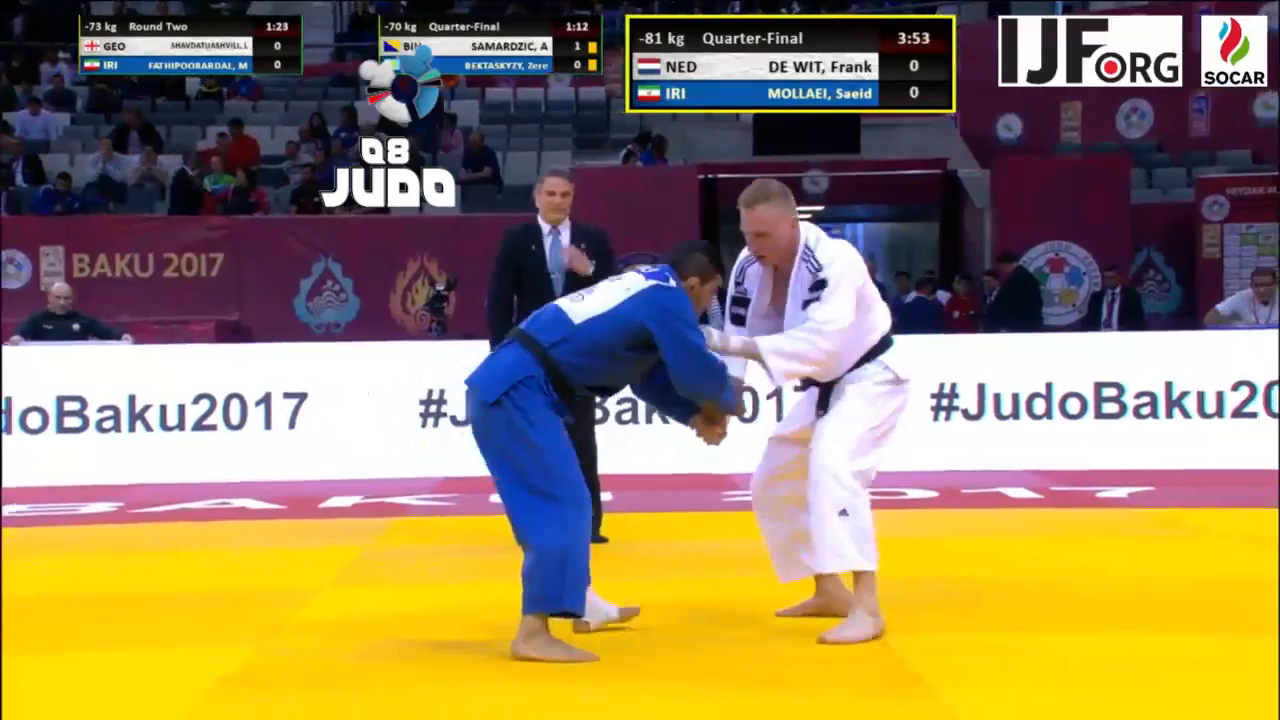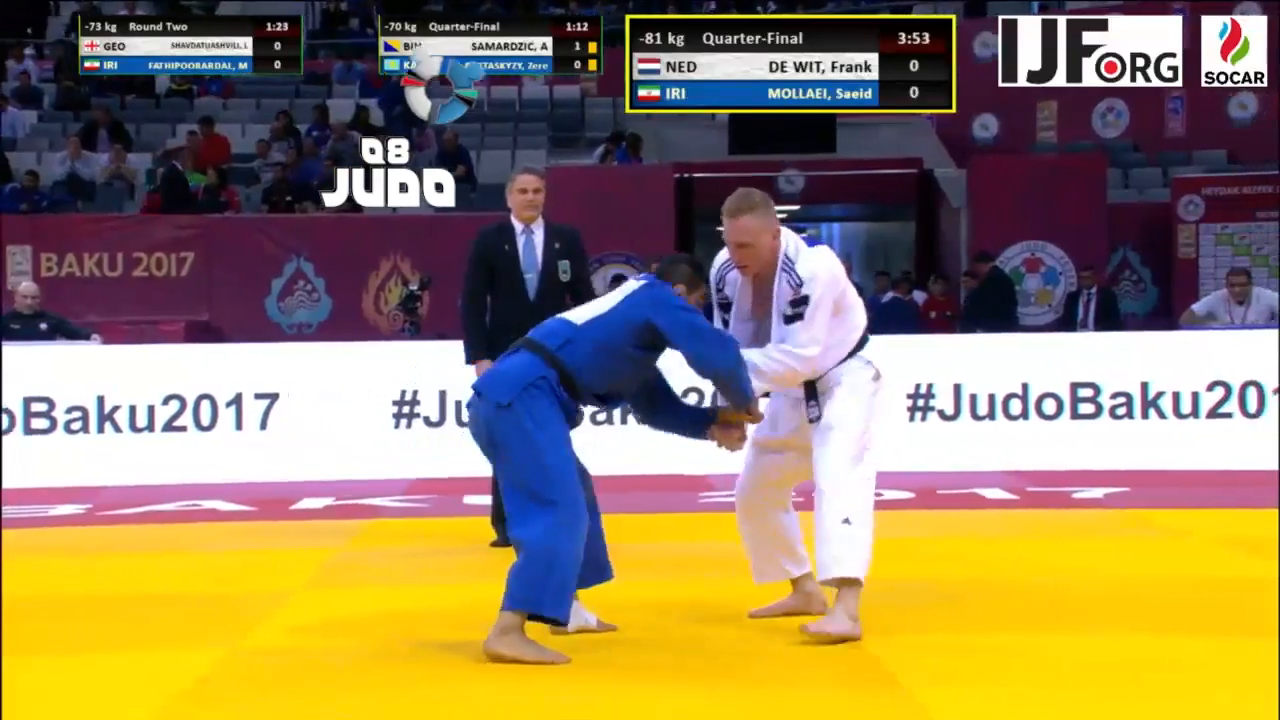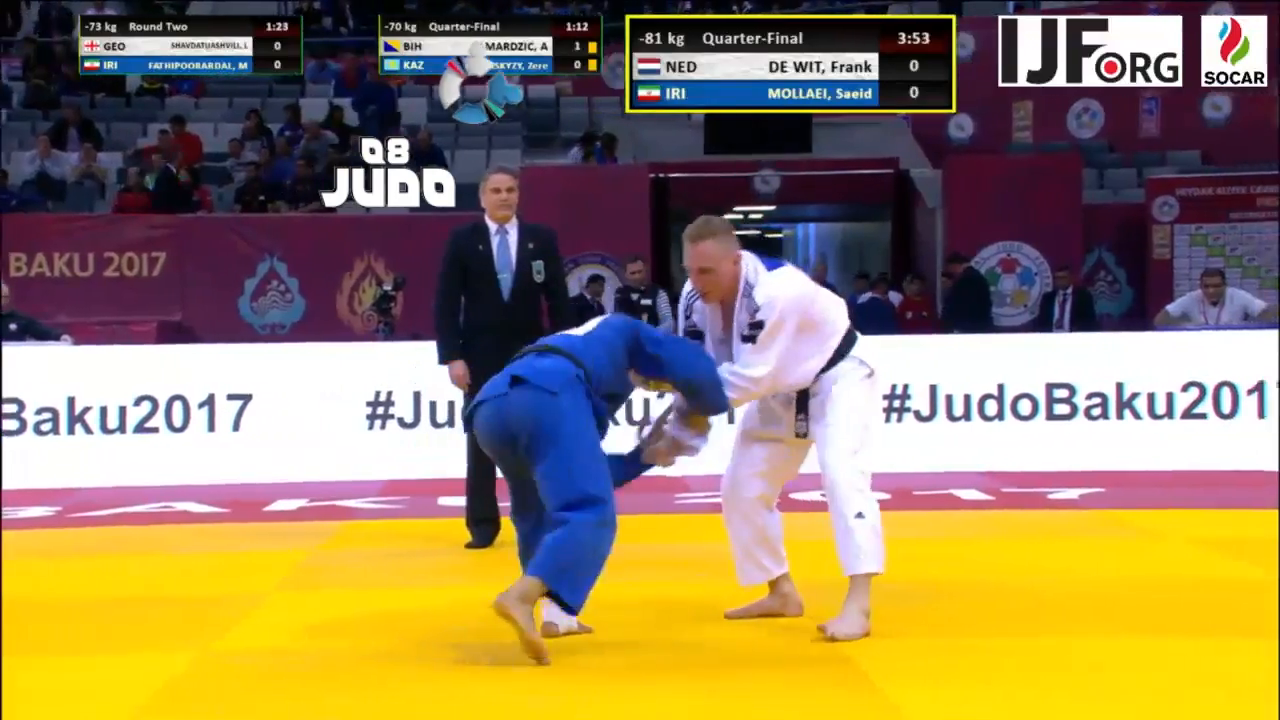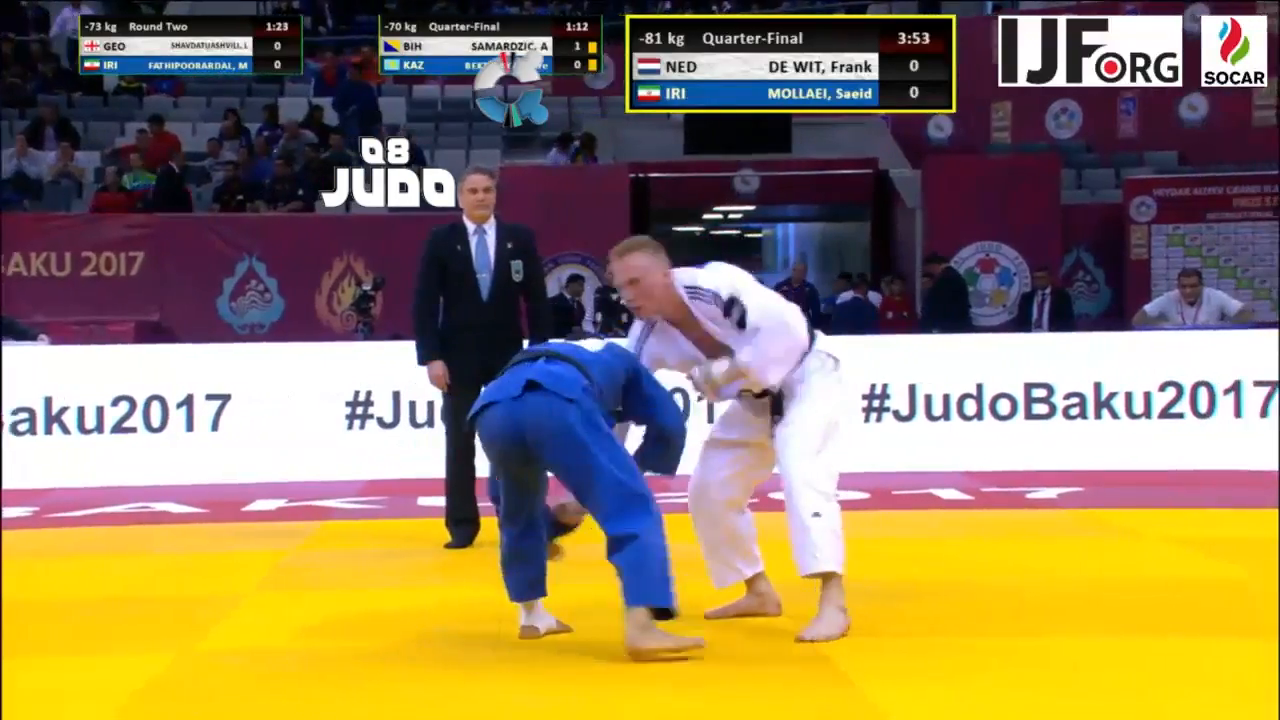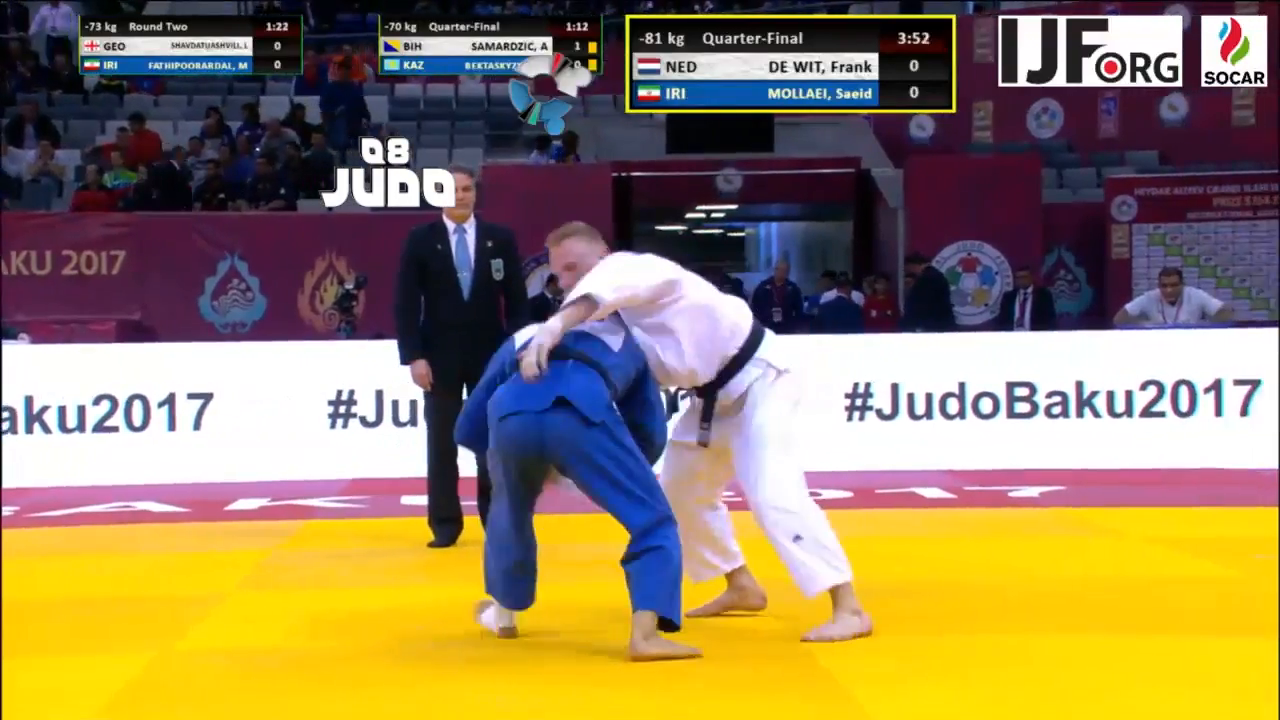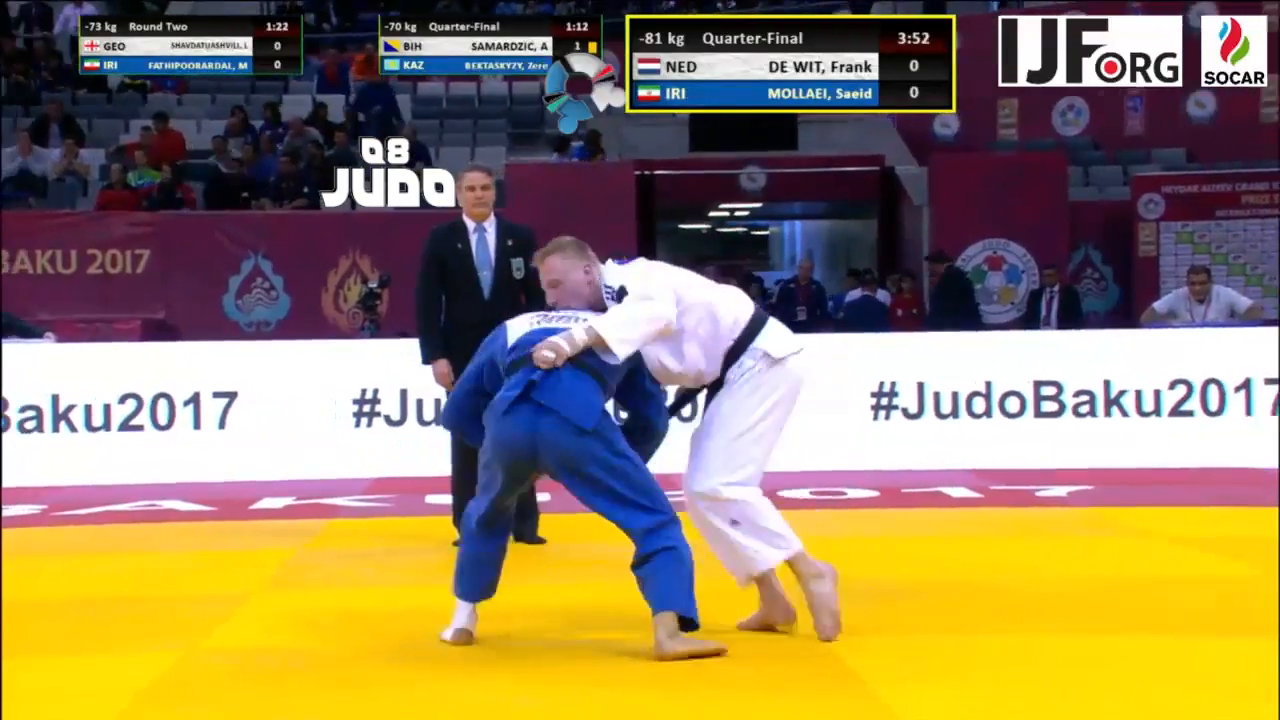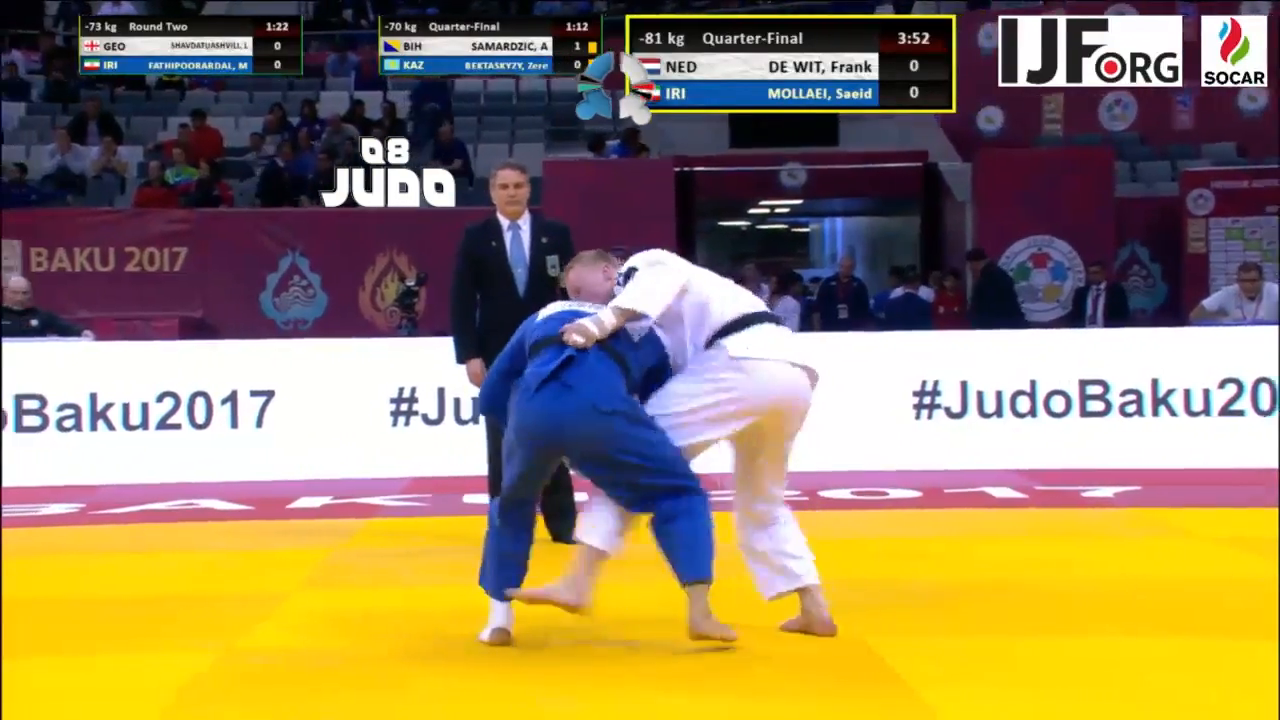
dt=0.2s
person 1, frame 1
left shoulder: (833, 259)
right shoulder: (750, 266)
left elbow: (819, 342)
right elbow: (742, 334)
left wrist: (735, 347)
left hip: (872, 378)
right hip: (828, 385)
left knee: (833, 467)
right knee: (775, 484)
left ankle: (866, 607)
right ankle: (831, 592)
person 1, frame 2
left shoulder: (813, 268)
right shoulder: (726, 270)
left elbow: (798, 356)
right elbow: (735, 344)
left hip: (844, 380)
right hip: (796, 389)
left knee: (837, 478)
right knee: (756, 493)
left ankle: (847, 609)
right ankle: (805, 592)
person 1, frame 3
left shoulder: (774, 291)
right shoulder: (695, 299)
left elbow: (751, 377)
left hip: (836, 378)
right hip: (782, 390)
left knee: (842, 472)
right knee: (745, 488)
left ankle: (858, 603)
right ankle: (782, 592)
person 1, frame 4
left shoulder: (714, 288)
right shoulder: (649, 334)
left elbow: (782, 331)
left wrist: (726, 371)
left hip: (805, 377)
right hip: (755, 397)
left knee: (801, 471)
right knee: (712, 491)
left ankle: (833, 603)
right ankle: (759, 592)
person 1, frame 5
left shoulder: (624, 270)
right shoulder: (604, 313)
left elbow: (617, 280)
left wrist: (553, 328)
left hip: (758, 376)
right hip: (716, 391)
left knee: (772, 490)
right knee: (682, 489)
left ankle: (848, 607)
right ankle: (742, 586)
person 1, frame 6
left shoulder: (623, 281)
right shoulder: (611, 306)
left elbow: (651, 312)
left wrist: (572, 341)
left hip: (761, 363)
right hip: (743, 370)
left knee: (711, 487)
right knee: (710, 487)
left ankle: (811, 575)
right ankle: (773, 603)
person 1, frame 7
left shoulder: (639, 269)
left elbow: (665, 277)
left wrist: (605, 322)
left hip: (743, 363)
right hip: (792, 374)
right knee: (761, 503)
left ankle: (577, 585)
right ankle: (814, 611)
person 2, frame 1
left shoulder: (594, 239)
right shoulder: (515, 240)
right elbow: (499, 301)
left wrist: (589, 269)
left knee: (582, 438)
left ankle: (587, 520)
person 2, frame 2
left shoulder: (568, 239)
right shoulder: (488, 241)
left elbow: (586, 296)
right elbow: (472, 302)
right wrist: (479, 356)
right hip: (506, 355)
right ankle: (508, 524)
person 2, frame 3
left shoulder: (542, 239)
right shoulder: (462, 241)
left elbow: (558, 299)
right elbow: (446, 303)
right wrist: (452, 356)
right hip: (480, 357)
right knee: (481, 442)
right ankle: (483, 525)
person 2, frame 4
left shoulder: (520, 239)
right shoulder: (440, 241)
left elbow: (537, 299)
right elbow: (424, 303)
right wrist: (431, 357)
left hip: (507, 355)
right hip: (459, 357)
right knee: (460, 442)
right ankle: (462, 524)
person 2, frame 5
left shoulder: (500, 238)
right shoulder: (420, 240)
left elbow: (516, 299)
right elbow: (406, 303)
right wrist: (413, 356)
left hip: (489, 354)
right hip: (440, 356)
right knee: (442, 441)
right ankle: (445, 524)
person 2, frame 6
left shoulder: (521, 237)
right shoulder: (440, 240)
left elbow: (536, 297)
right elbow: (427, 303)
right wrist: (435, 355)
right hip: (462, 356)
right knee: (465, 440)
left ankle: (523, 521)
person 2, frame 7
left shoulder: (556, 234)
right shoulder: (475, 238)
right elbow: (462, 302)
right wrist: (469, 355)
right hip: (497, 354)
right knee: (500, 440)
left ankle: (561, 520)
person 3, frame 1
left shoulder: (640, 289)
right shoulder: (666, 299)
left elbow: (653, 376)
right elbow: (699, 374)
left wrist: (694, 416)
right wrist: (727, 400)
left hip: (507, 386)
right hip: (513, 392)
left knee: (563, 497)
right knee: (560, 503)
left ankle: (587, 608)
right ankle: (531, 634)
person 3, frame 2
left shoulder: (629, 314)
right shoulder: (658, 298)
left elbow: (655, 407)
right elbow: (718, 354)
left wrist: (711, 424)
right wrist: (742, 403)
left hip: (501, 396)
right hip: (520, 398)
left knee: (572, 496)
right knee: (557, 511)
left ankle: (568, 609)
right ankle: (506, 633)
person 3, frame 3
right shoulder: (625, 333)
left elbow: (591, 471)
right elbow: (693, 365)
left wrist: (644, 456)
right wrist: (700, 409)
left hip: (488, 408)
right hip: (546, 396)
left knee: (537, 510)
right knee: (591, 513)
right ankle: (520, 596)
person 3, frame 4
right shoulder: (617, 359)
left elbow: (504, 496)
right elbow: (667, 428)
right wrist: (633, 469)
left hip: (493, 410)
right hip: (558, 405)
left knee: (519, 512)
right knee: (634, 512)
left ankle: (532, 616)
right ankle: (640, 629)
person 3, frame 5
left shoulder: (519, 342)
right shoulder: (622, 340)
left elbow: (467, 430)
right elbow: (651, 434)
right wrist: (613, 476)
left hip: (513, 412)
right hip: (581, 414)
left knee: (511, 513)
right knee: (653, 521)
left ankle: (503, 613)
right ankle: (645, 634)
person 3, frame 6
left shoulder: (508, 332)
left elbow: (457, 414)
right elbow: (651, 422)
right wrist: (617, 466)
left hip: (509, 419)
right hip: (576, 422)
left knee: (487, 514)
right knee: (654, 520)
left ankle: (462, 621)
right ankle: (668, 634)
person 3, frame 7
left shoulder: (541, 319)
right shoulder: (643, 332)
left elbow: (491, 399)
left hip: (534, 404)
right hip: (599, 405)
left knee: (513, 506)
right knee: (682, 495)
left ankle: (499, 620)
right ankle: (701, 614)
